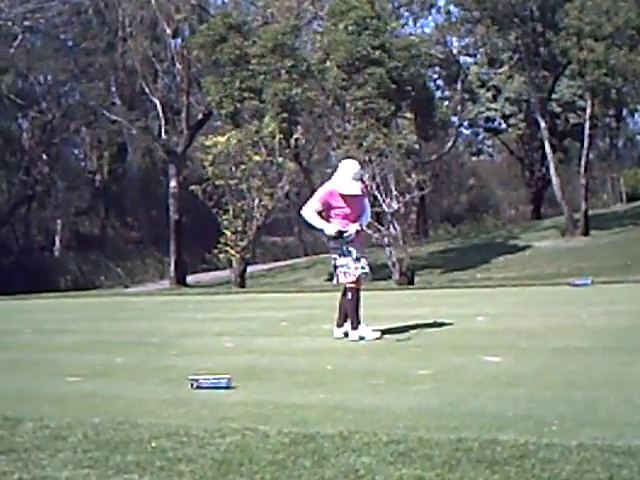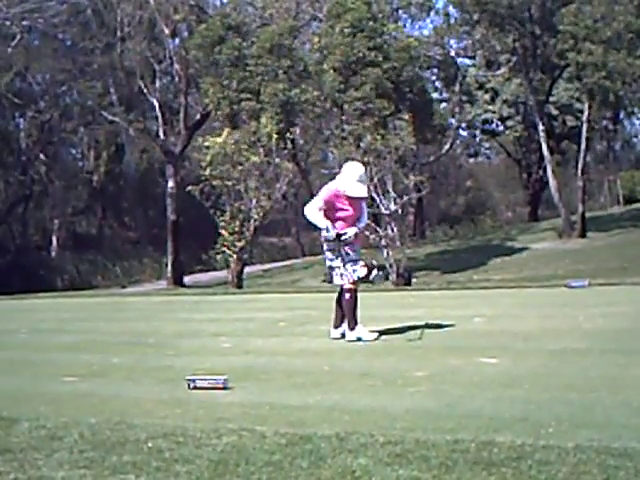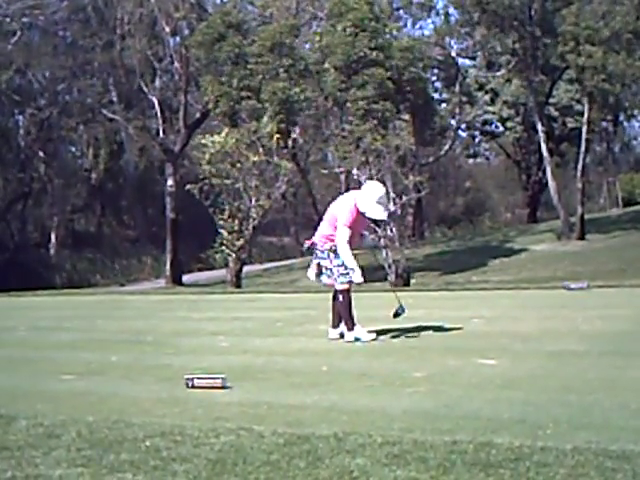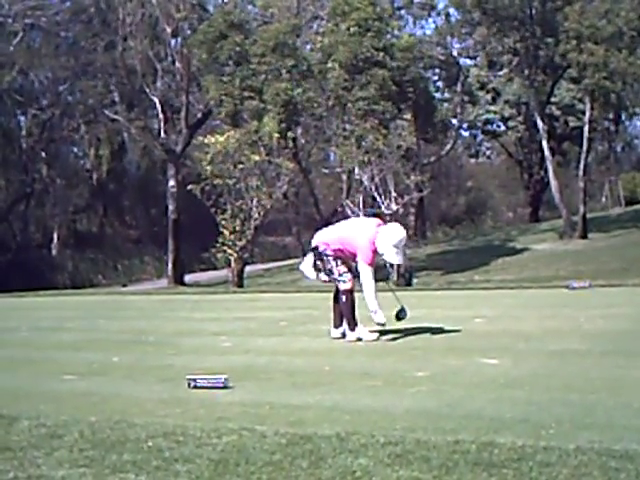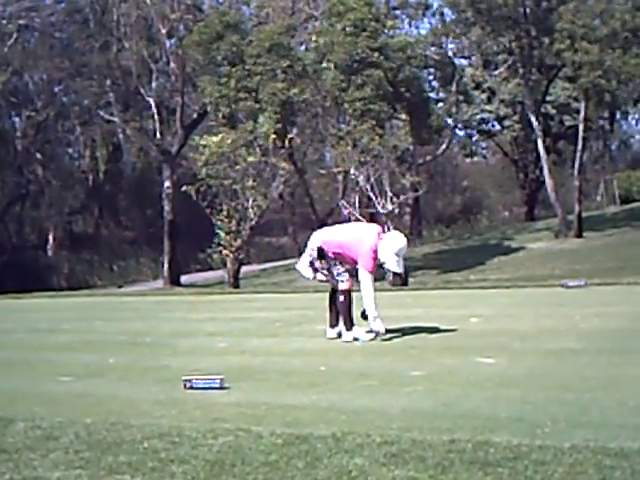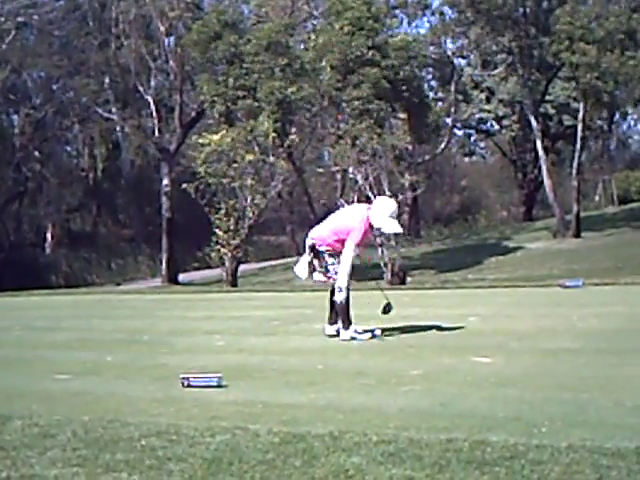
dt=0.4s
person 1, frame 1
left shoulder: (360, 188)
right shoulder: (328, 191)
left elbow: (366, 211)
right elbow: (307, 210)
left wrist: (358, 225)
right wrist: (325, 226)
left hip: (356, 241)
right hip: (340, 243)
left knee: (353, 283)
right knee: (352, 282)
left ankle: (340, 327)
right ankle: (356, 328)
person 1, frame 2
left shoulder: (358, 191)
right shoulder: (331, 191)
left elbow: (363, 214)
right elbow: (310, 209)
left wrist: (356, 228)
right wrist: (327, 226)
left hip: (350, 243)
right hip: (336, 244)
left knee: (348, 285)
right knee: (350, 284)
left ankle: (337, 328)
right ankle: (353, 329)
person 1, frame 3
left shoulder: (362, 203)
right shoulder: (348, 210)
right elbow: (342, 243)
left wrist: (363, 235)
right wrist: (354, 269)
left hip: (339, 248)
right hip: (328, 246)
left knee: (341, 286)
right knee: (343, 285)
left ankle: (335, 328)
right ankle: (351, 330)
person 1, frame 4
left shoulder: (380, 226)
right shoulder: (367, 245)
right elbow: (367, 282)
right wrist: (375, 310)
left hip: (332, 246)
right hip: (325, 248)
left knee: (341, 285)
right knee: (346, 284)
left ankle: (337, 328)
right ankle: (353, 330)
person 1, frame 5
left shoulder: (379, 232)
right shoulder: (368, 251)
right elbow: (367, 288)
right wrist: (374, 318)
left hip: (322, 240)
right hip: (321, 248)
left knee: (337, 285)
right knee: (345, 284)
left ankle: (333, 328)
right ankle: (349, 331)
person 1, frame 6
left shoulder: (367, 210)
right shoulder: (361, 226)
right elbow: (347, 258)
right wrist: (342, 288)
left hip: (325, 242)
right hip: (322, 246)
left knee: (339, 281)
right knee: (340, 282)
left ankle: (332, 326)
right ankle: (347, 329)
